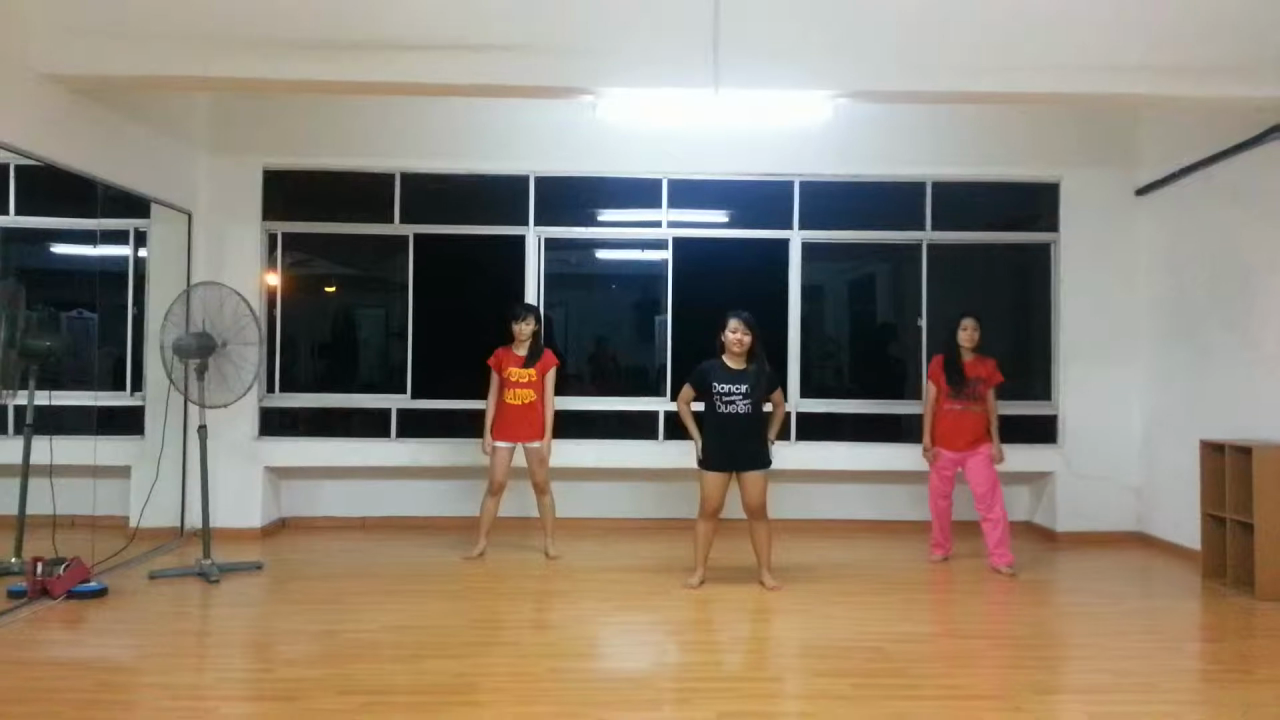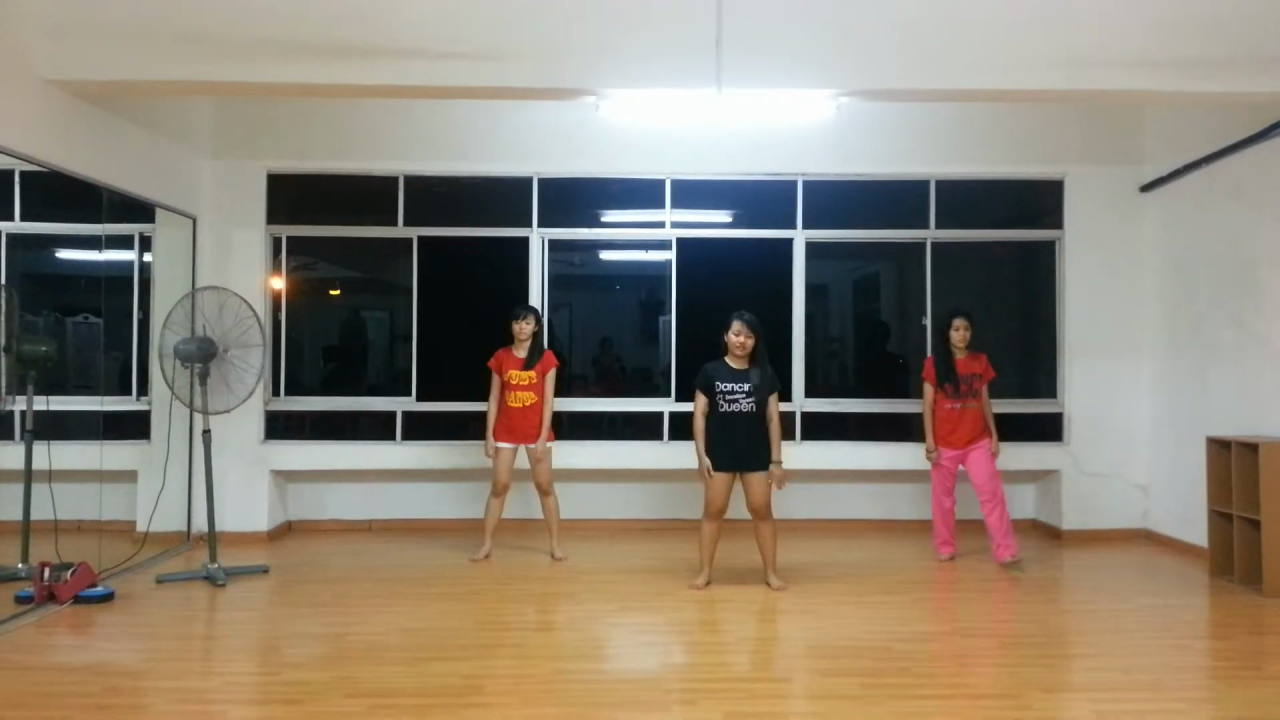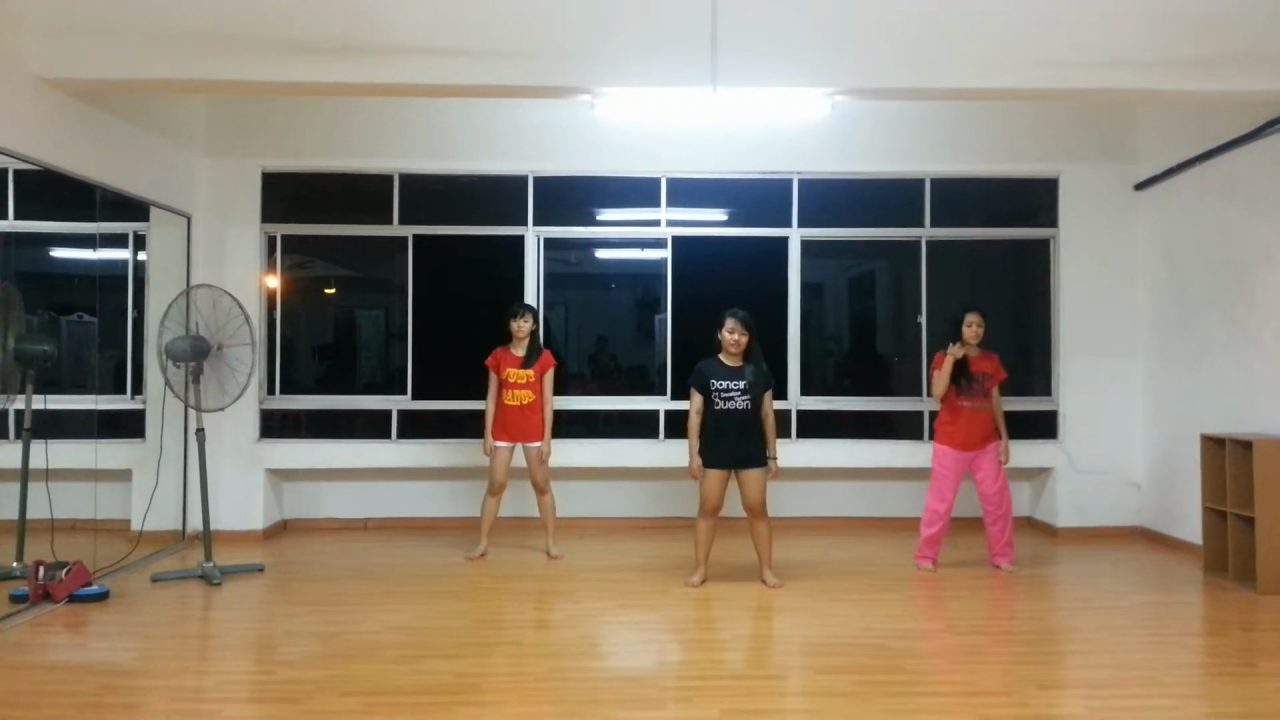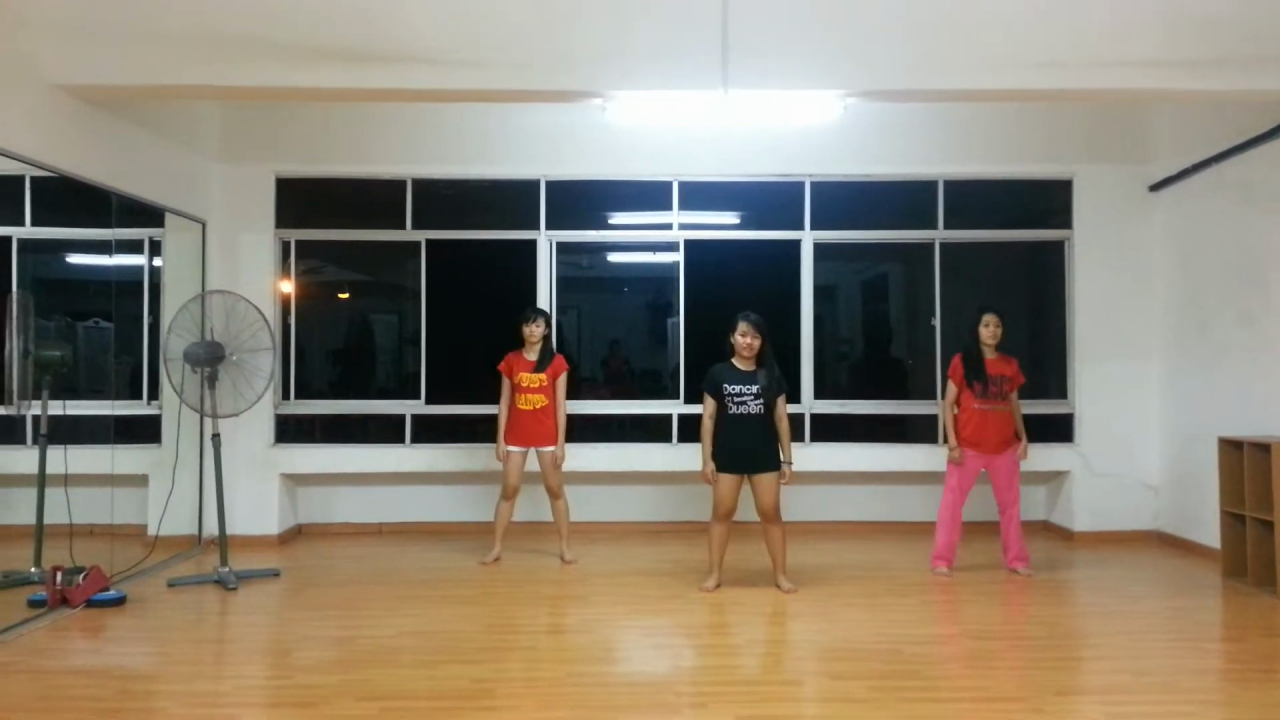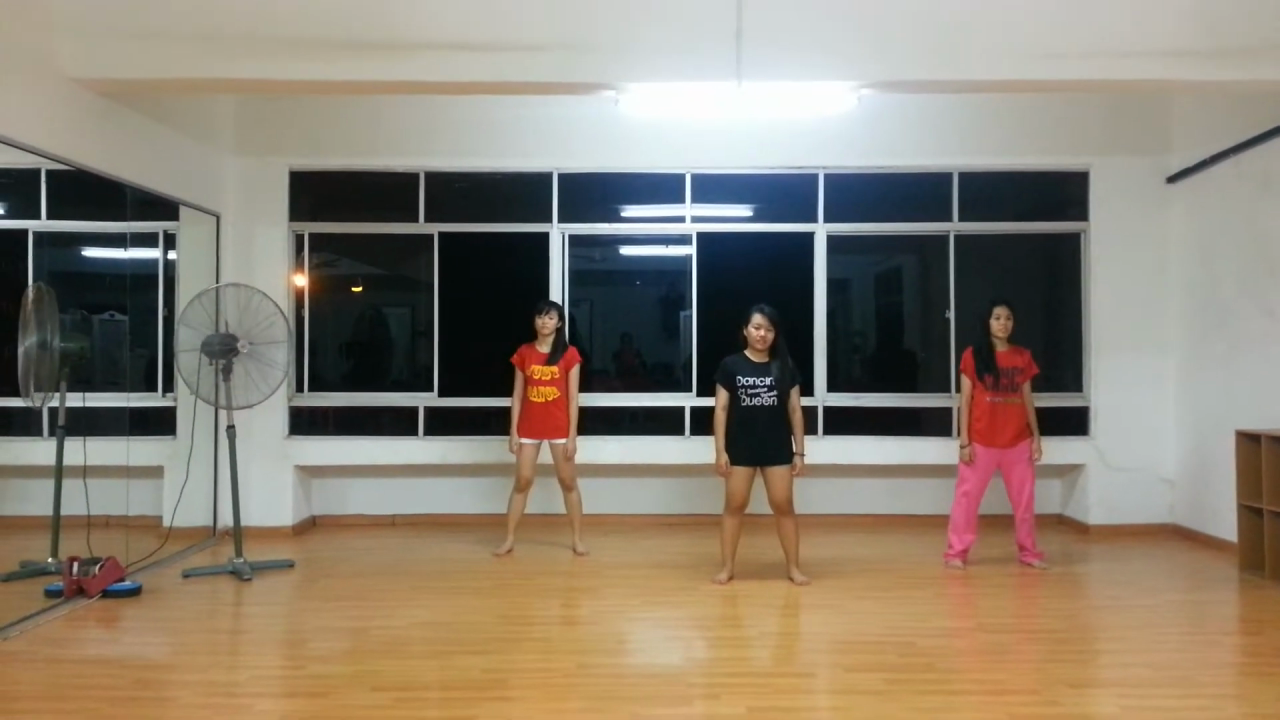
dt=1s
person 1, frame 1
left shoulder: (762, 372)
right shoulder: (708, 370)
left elbow: (779, 405)
right elbow: (683, 401)
left wrist: (770, 438)
right wrist: (697, 438)
left hip: (753, 453)
right hip: (715, 452)
left knee: (757, 511)
right knee: (709, 510)
left ankle: (765, 572)
right ankle: (699, 570)
person 1, frame 2
left shoulder: (764, 374)
right shoulder: (711, 371)
left elbow: (773, 417)
right elbow: (700, 414)
left wrist: (776, 460)
right wrist: (701, 455)
left hip: (756, 455)
right hip: (719, 454)
left knee: (761, 511)
right knee: (713, 511)
left ankle: (770, 572)
right ankle: (705, 571)
person 1, frame 3
left shoulder: (759, 371)
right shoulder: (705, 369)
left elbow: (767, 414)
right elbow: (695, 413)
left wrist: (772, 455)
right wrist: (694, 453)
left hip: (751, 452)
right hip: (714, 452)
left knee: (757, 508)
right knee: (709, 508)
left ankle: (766, 569)
right ankle: (700, 569)
person 1, frame 4
left shoulder: (771, 375)
right shoulder: (718, 374)
left elbow: (781, 418)
right elbow: (708, 417)
left wrist: (787, 459)
right wrist: (707, 458)
left hip: (765, 456)
right hip: (727, 457)
left knee: (771, 513)
right knee: (722, 513)
left ankle: (780, 575)
right ankle: (714, 574)
person 1, frame 5
left shoulder: (785, 366)
right shoulder: (731, 365)
left elbow: (795, 410)
right elbow: (721, 409)
left wrist: (799, 451)
right wrist: (720, 450)
left hip: (778, 449)
right hip: (740, 449)
left knee: (784, 506)
right knee: (735, 506)
left ankle: (793, 567)
right ankle: (727, 567)
person 2, frame 1
left shoulder: (988, 366)
right shoulder: (940, 363)
left elbow: (991, 406)
right elbow: (930, 403)
left wrist: (996, 441)
right wrist: (927, 441)
left hip: (978, 445)
right hip: (944, 444)
left knee: (989, 499)
right knee: (940, 498)
left ankle: (1000, 557)
right ankle: (940, 547)
person 2, frame 2
left shoulder: (981, 362)
right shoulder: (934, 363)
left elbow: (985, 401)
right elbow: (928, 405)
left wrist: (994, 435)
right wrist: (930, 442)
left hip: (978, 441)
right hip: (945, 442)
left knee: (991, 492)
right knee: (943, 497)
left ankle: (1005, 549)
right ankle: (945, 546)
person 2, frame 3
left shoulder: (992, 361)
right shoulder: (944, 359)
left elbow: (996, 402)
right elbow: (937, 393)
left wrist: (1004, 437)
right wrist: (951, 359)
left hip: (986, 444)
right hip: (950, 444)
left knee: (997, 500)
right knee: (939, 501)
left ankle: (1002, 555)
right ankle: (926, 555)
person 2, frame 4
left shoulder: (1010, 365)
right shoulder: (961, 362)
left elbow: (1014, 406)
right elbow: (948, 404)
left wrist: (1023, 439)
right wrist: (952, 442)
left hip: (1004, 448)
right hip: (968, 447)
left knee: (1010, 504)
right knee: (952, 502)
left ankle: (1016, 558)
right ankle: (942, 559)
person 2, frame 5
left shoulder: (1023, 357)
right shoulder: (973, 355)
left elbow: (1027, 400)
right elbow: (965, 400)
left wrist: (1036, 437)
right wrist: (964, 441)
left hip: (1018, 442)
right hip: (981, 442)
left knee: (1024, 499)
right knee: (967, 497)
left ankle: (1029, 551)
right ankle: (956, 552)
person 3, frame 1
left shoulder: (546, 357)
right shoulder: (500, 355)
left elbow: (548, 399)
right elbow: (492, 396)
left wrist: (547, 437)
right wrist: (486, 432)
left hip: (534, 431)
right hip: (504, 430)
left knee: (542, 486)
right knee: (495, 485)
left ankle: (549, 542)
right ankle: (481, 541)
person 3, frame 2
left shoulder: (546, 358)
right shoulder: (501, 357)
left elbow: (548, 400)
right elbow: (494, 398)
left wrist: (543, 437)
right wrist: (489, 435)
left hip: (535, 432)
right hip: (506, 432)
left knee: (545, 487)
right knee: (499, 486)
left ankle: (555, 544)
right ankle: (487, 544)
person 3, frame 3
left shoulder: (544, 357)
right shoulder: (498, 356)
left elbow: (547, 400)
right elbow: (491, 397)
left wrist: (547, 438)
right wrist: (487, 434)
left hip: (534, 431)
right hip: (503, 431)
left knee: (542, 486)
right knee: (495, 485)
left ankle: (551, 542)
right ankle: (483, 542)
person 3, frame 4
left shoulder: (556, 362)
right shoulder: (511, 360)
left elbow: (560, 404)
right elbow: (504, 402)
left wrist: (560, 443)
right wrist: (500, 439)
left hip: (546, 436)
right hip: (516, 436)
left knee: (555, 490)
right knee: (509, 490)
left ankle: (564, 547)
right ankle: (497, 547)
person 3, frame 5
left shoulder: (569, 354)
right shoulder: (523, 353)
left elbow: (573, 397)
right elbow: (517, 395)
left wrist: (572, 435)
right wrist: (513, 431)
left hip: (559, 428)
right hip: (529, 428)
left knee: (568, 482)
right knee: (522, 482)
left ankle: (577, 539)
right ankle: (509, 539)
